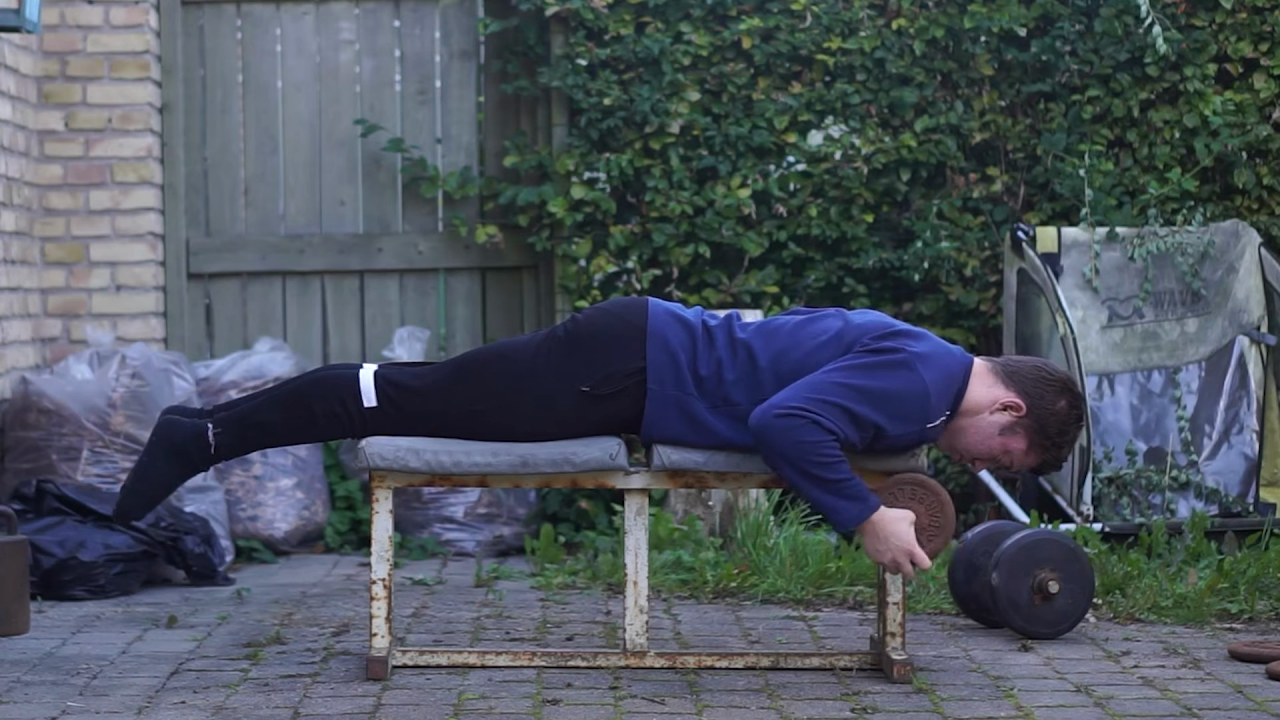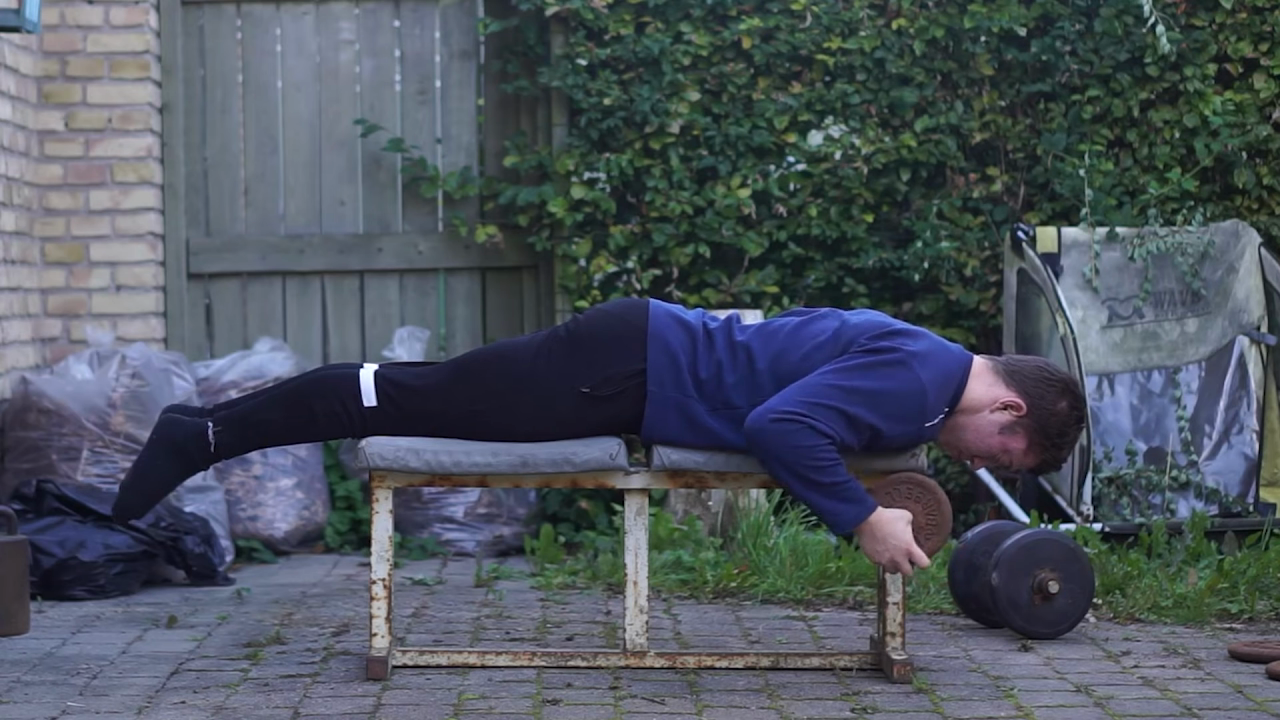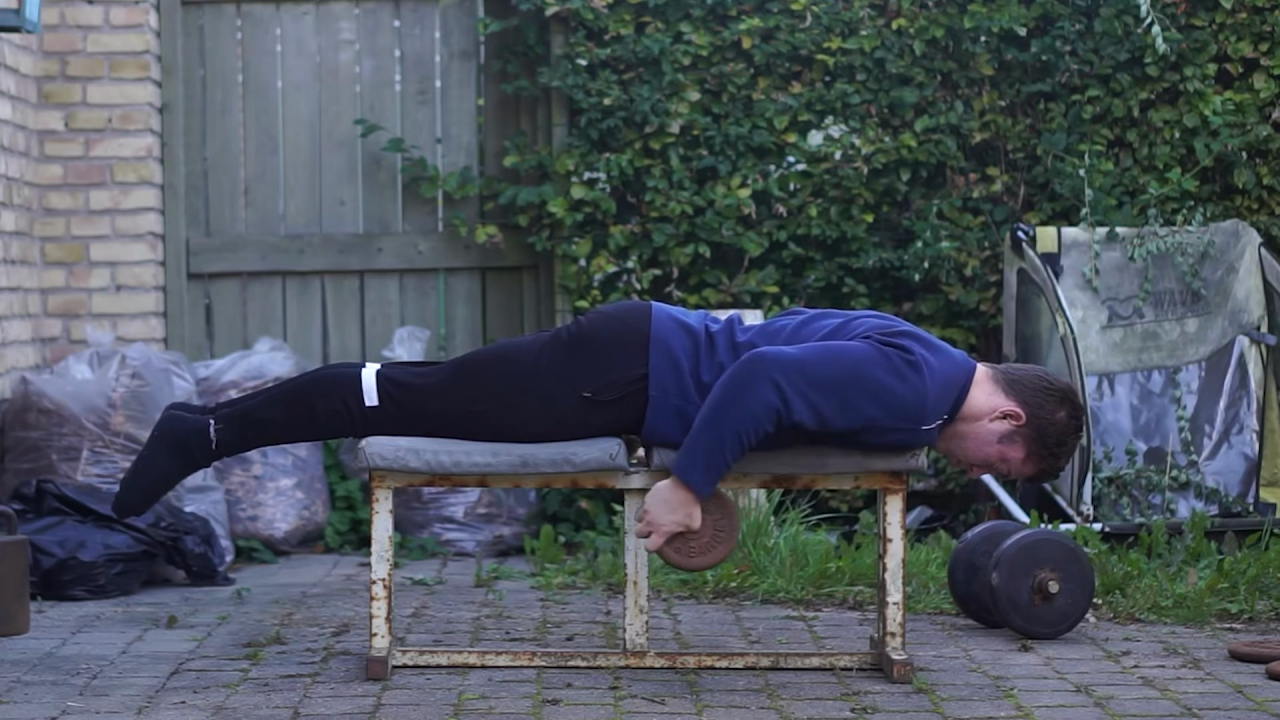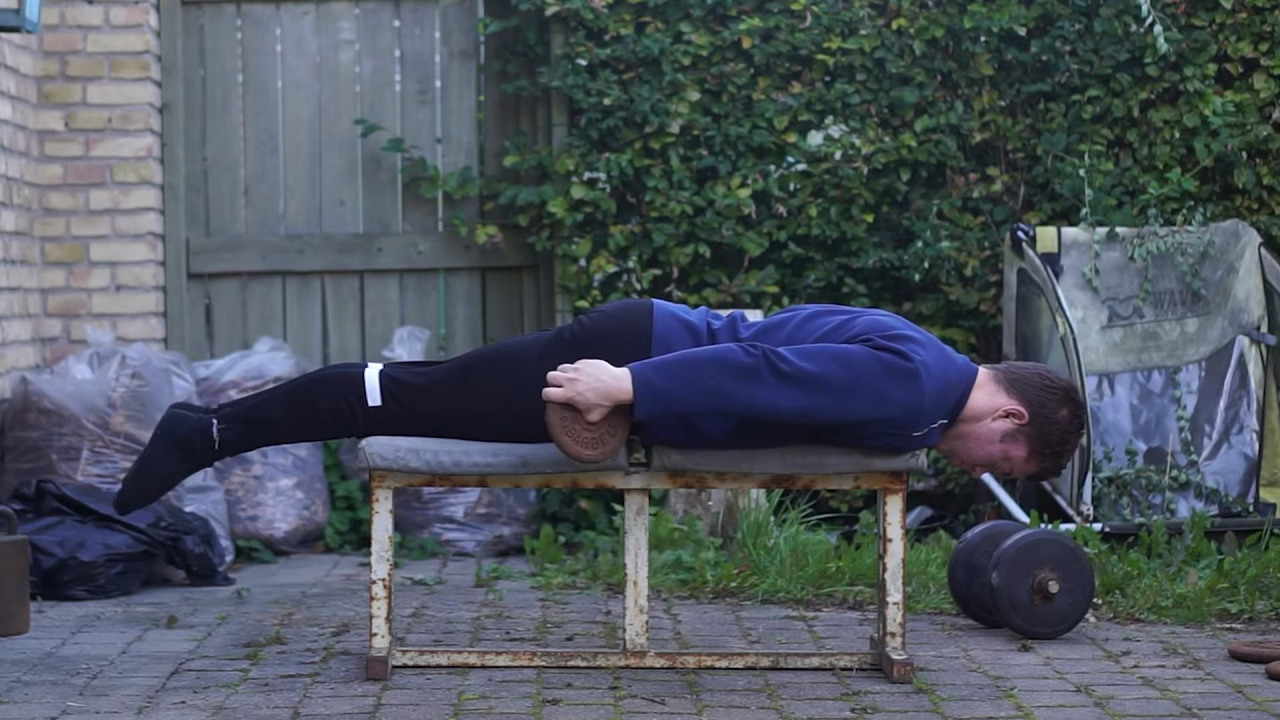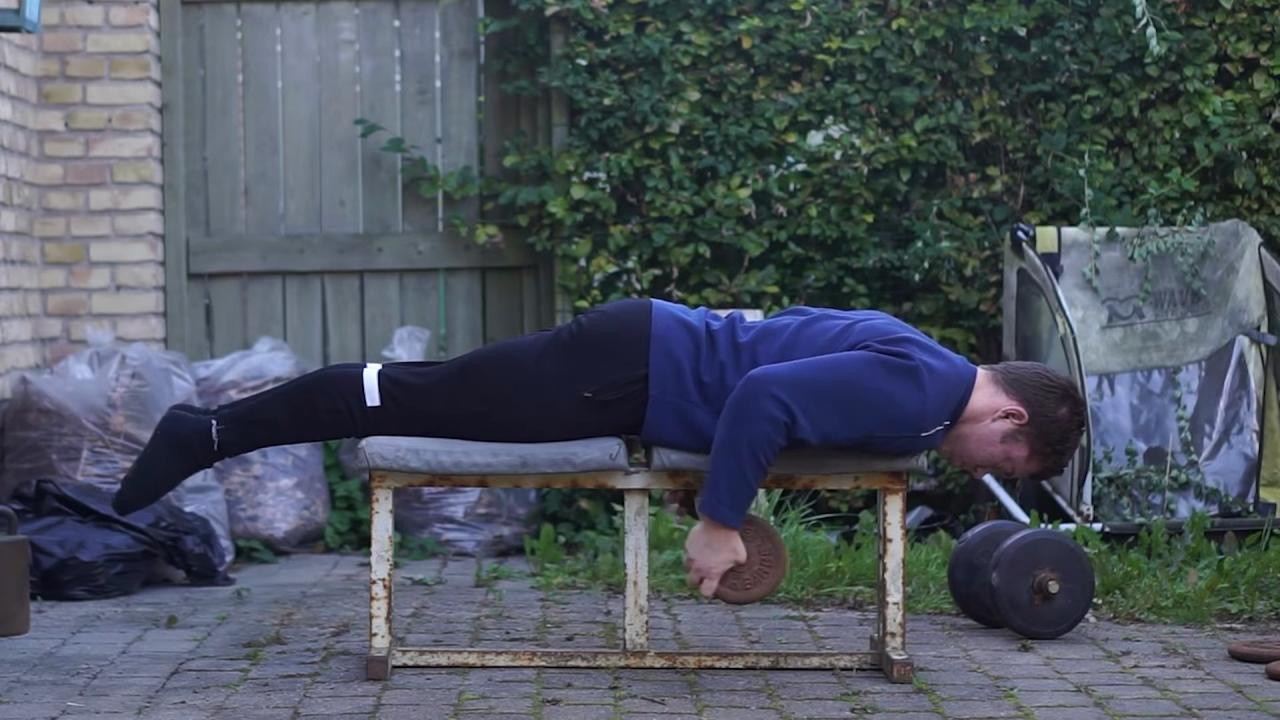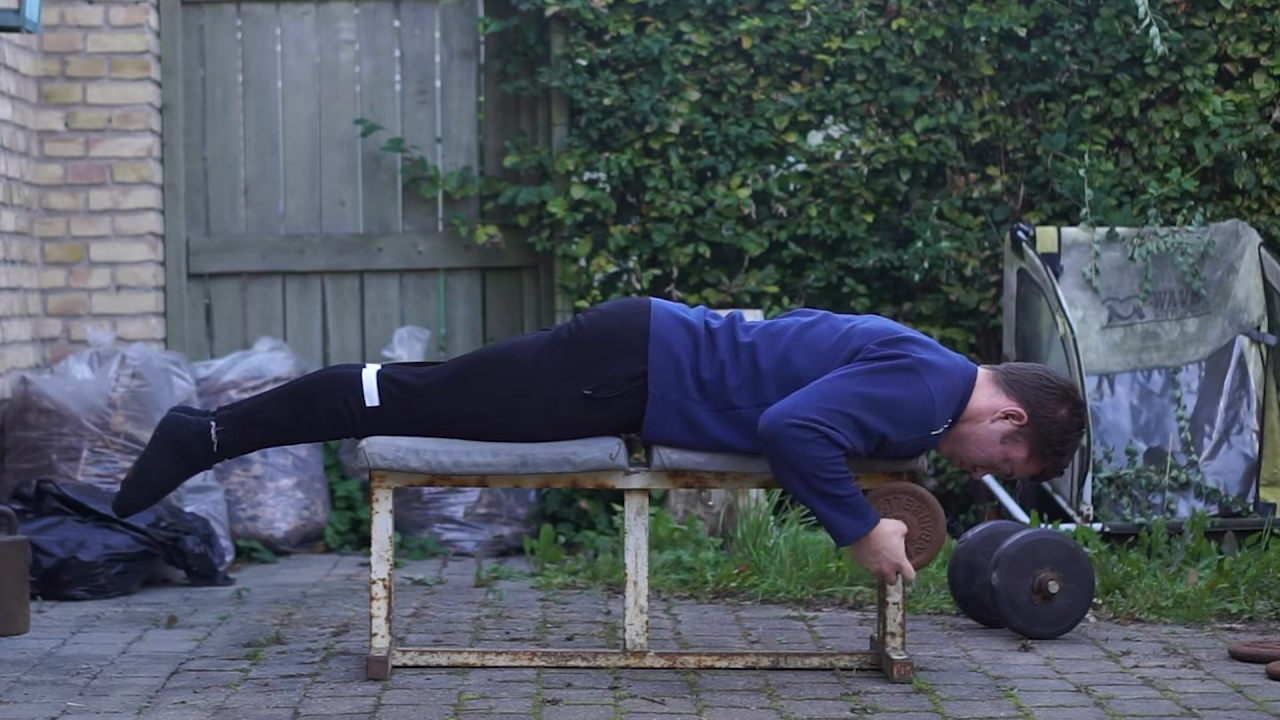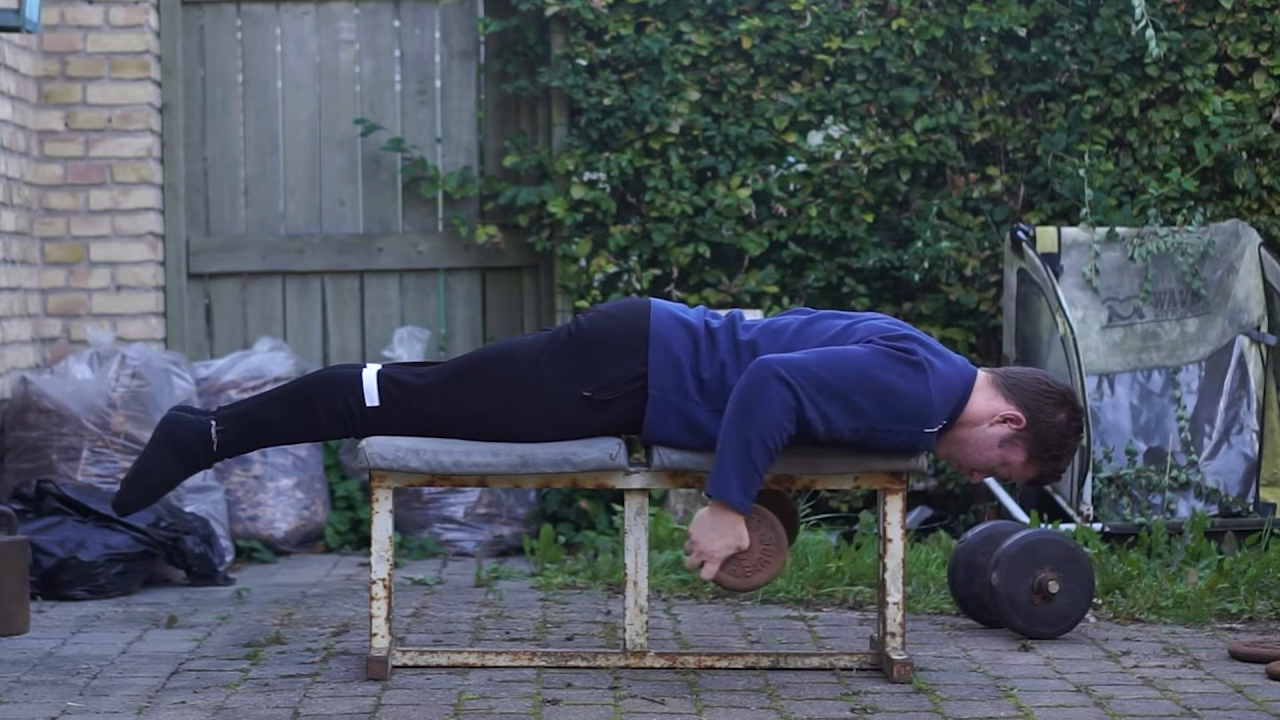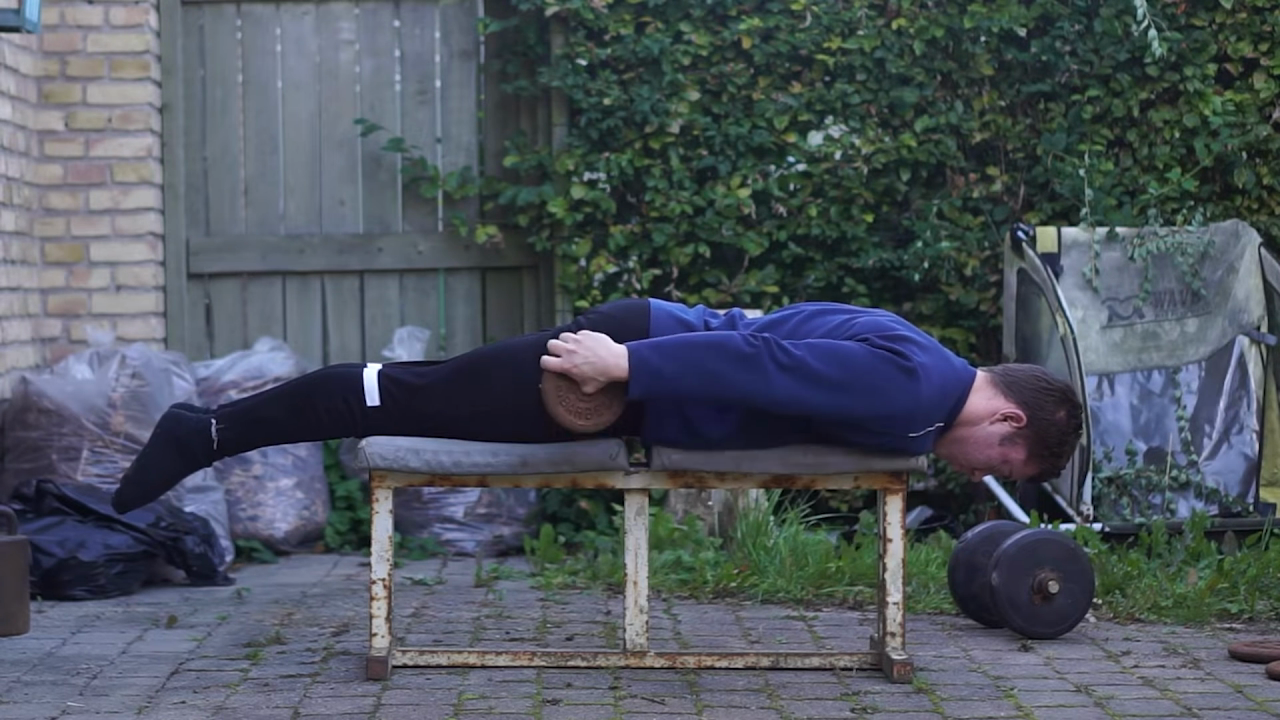
dt=0.5s
person 1, frame 1
left shoulder: (915, 359)
right shoulder: (919, 381)
right elbow: (783, 423)
left wrist: (862, 499)
right wrist: (864, 518)
left hip: (640, 351)
right hip: (629, 370)
left knee: (424, 395)
right knee: (411, 400)
left ankle: (209, 426)
right ankle: (205, 434)
person 1, frame 2
left shoulder: (915, 358)
right shoulder: (917, 381)
right elbow: (779, 426)
right wrist: (861, 517)
left hip: (642, 354)
right hip: (628, 369)
left knee: (422, 391)
right knee: (409, 399)
left ankle: (210, 422)
right ankle: (204, 431)
person 1, frame 3
left shoulder: (918, 366)
right shoulder: (914, 384)
right elbow: (763, 374)
right wrist: (690, 484)
left hip: (646, 353)
right hip: (631, 374)
left knee: (417, 394)
right knee: (411, 402)
left ankle: (211, 427)
right ankle: (208, 432)
person 1, frame 4
left shoulder: (917, 365)
right shoulder: (911, 387)
right elbow: (755, 374)
right wrist: (628, 387)
left hip: (642, 352)
right hip: (637, 357)
left knee: (423, 391)
right knee: (412, 401)
left ankle: (215, 422)
right ankle: (208, 429)
person 1, frame 5
left shoulder: (921, 366)
right shoulder: (915, 390)
right elbow: (764, 398)
right wrist: (719, 521)
left hip: (648, 346)
right hip: (635, 374)
left knee: (427, 396)
right knee: (416, 401)
left ankle: (214, 425)
right ankle: (211, 430)
person 1, frame 6
left shoulder: (919, 365)
right shoulder: (924, 391)
right elbow: (790, 430)
right wrist: (861, 530)
left hip: (644, 353)
right hip: (631, 368)
left knee: (426, 395)
right knee: (414, 400)
left ankle: (210, 429)
right ankle: (208, 434)
person 1, frame 7
left shoulder: (919, 369)
right shoulder: (920, 388)
right elbow: (771, 381)
right wrist: (729, 505)
left hip: (644, 354)
right hip: (632, 373)
left knee: (426, 396)
right knee: (417, 402)
left ankle: (214, 426)
right ankle: (212, 432)
person 1, frame 8
left shoulder: (915, 365)
right shoulder: (908, 389)
right elbow: (754, 362)
right wrist: (626, 368)
left hip: (637, 350)
right hip: (631, 351)
left knee: (421, 393)
right knee: (411, 402)
left ankle: (215, 424)
right ankle: (209, 429)
